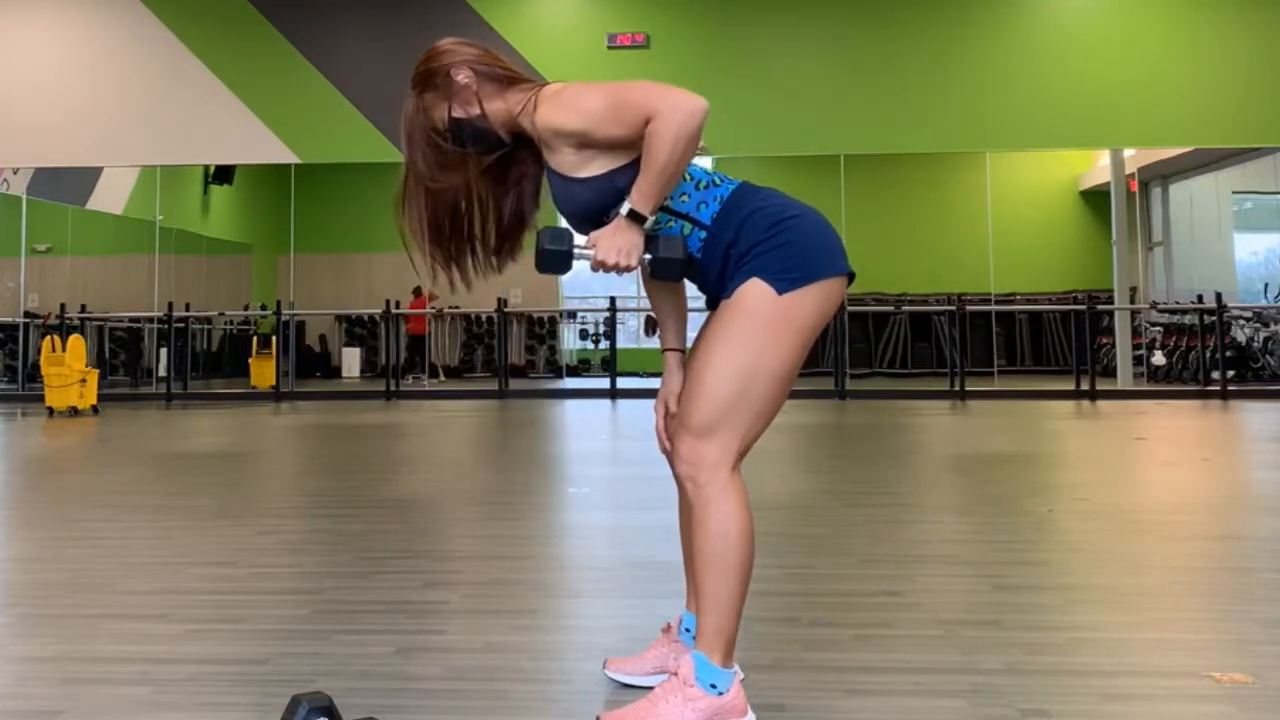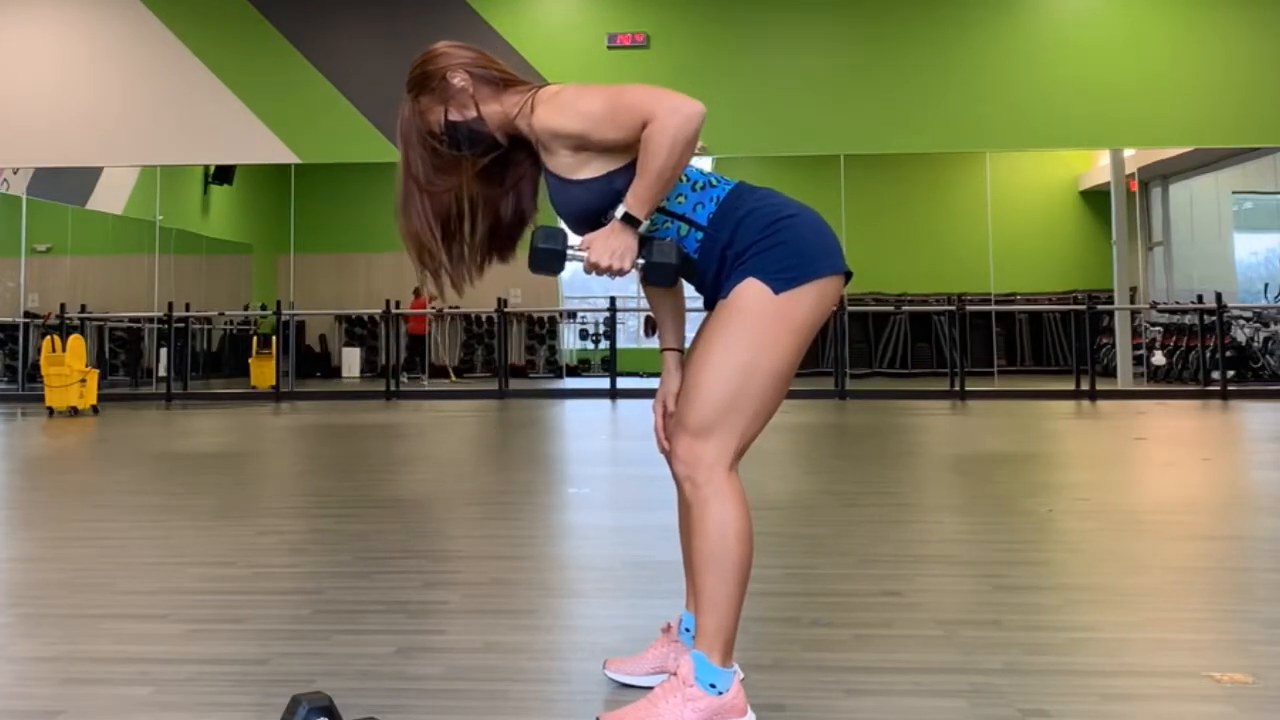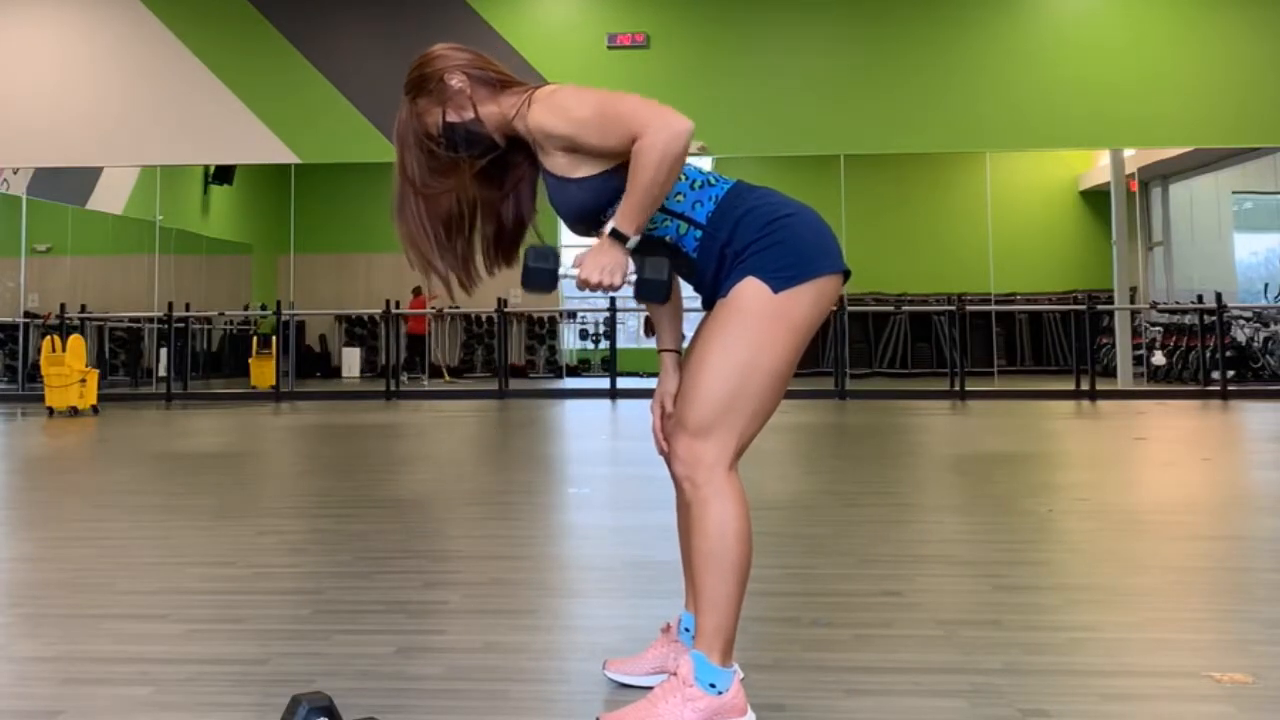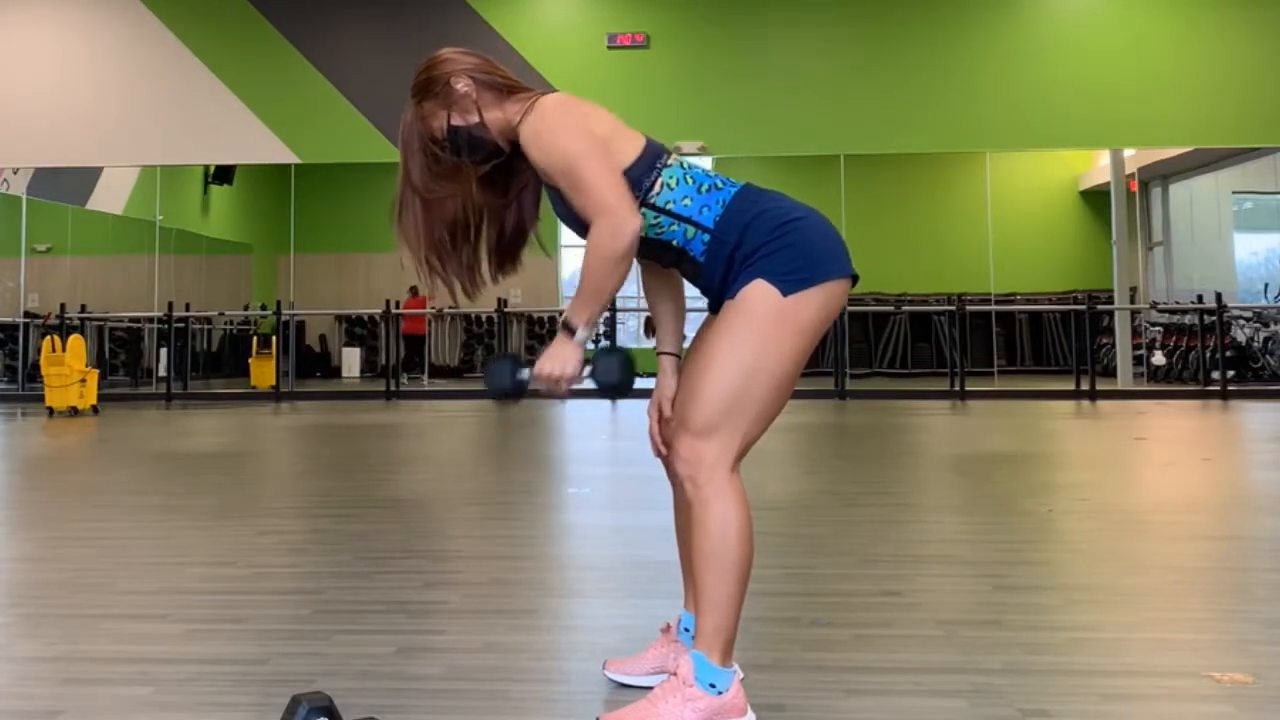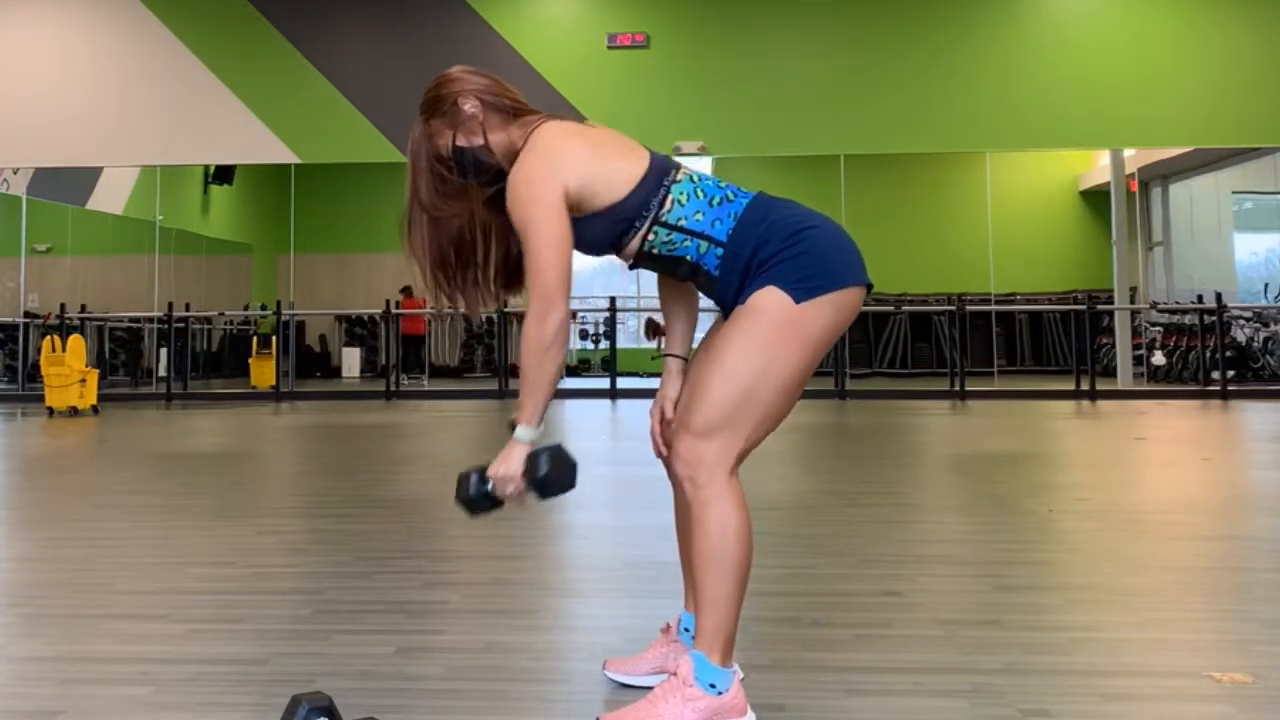
dt=0.2s
person 1, frame 1
left shoulder: (556, 112)
right shoulder: (541, 146)
left elbow: (683, 109)
right elbow: (662, 246)
left wrist: (631, 222)
right wrist: (674, 362)
left hip: (781, 253)
right hip: (772, 258)
left knee: (703, 455)
right knee: (692, 451)
right ankle: (694, 638)
person 1, frame 2
left shoulder: (551, 113)
right shoulder: (537, 148)
left elbow: (680, 114)
right elbow: (660, 245)
left wrist: (626, 225)
right wrist: (673, 362)
left hip: (778, 252)
right hip: (769, 258)
left knee: (700, 454)
right knee: (690, 449)
right ankle: (695, 638)
person 1, frame 3
left shoulder: (548, 111)
right shoulder: (537, 147)
left elbow: (668, 130)
right elbow: (658, 241)
left wrist: (615, 240)
right wrist: (671, 363)
left hip: (778, 251)
right hip: (769, 258)
left knee: (700, 454)
right knee: (687, 450)
right ankle: (694, 638)
person 1, frame 4
left shoulder: (545, 122)
right shoulder: (539, 148)
left elbow: (622, 229)
right elbow: (657, 244)
left wrist: (571, 335)
right wrist: (669, 362)
left hip: (785, 256)
right hip: (776, 261)
left knee: (702, 454)
right knee: (685, 449)
right ankle: (694, 638)
person 1, frame 5
left shoulder: (535, 164)
right shoulder: (563, 147)
left elbow: (550, 313)
left wrist: (522, 437)
right wrist: (675, 366)
left hip: (800, 265)
right hip: (793, 266)
left knee: (703, 455)
right knee: (685, 448)
right ankle: (693, 638)
